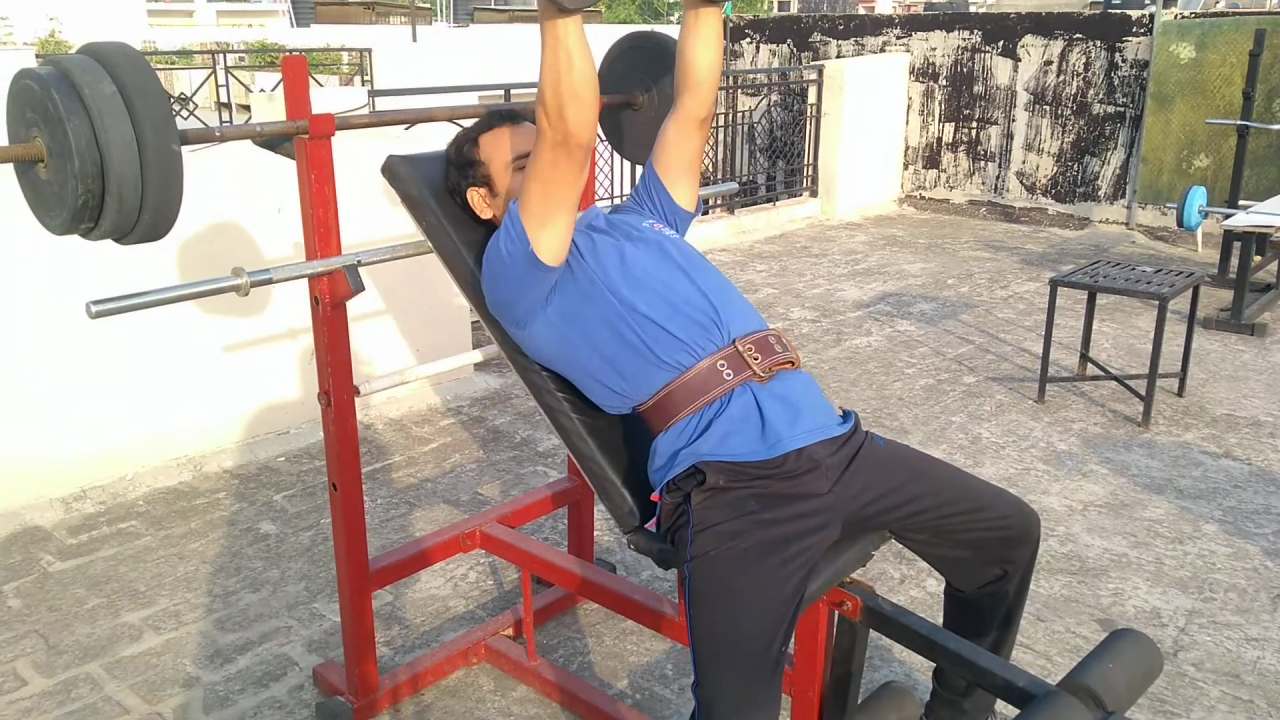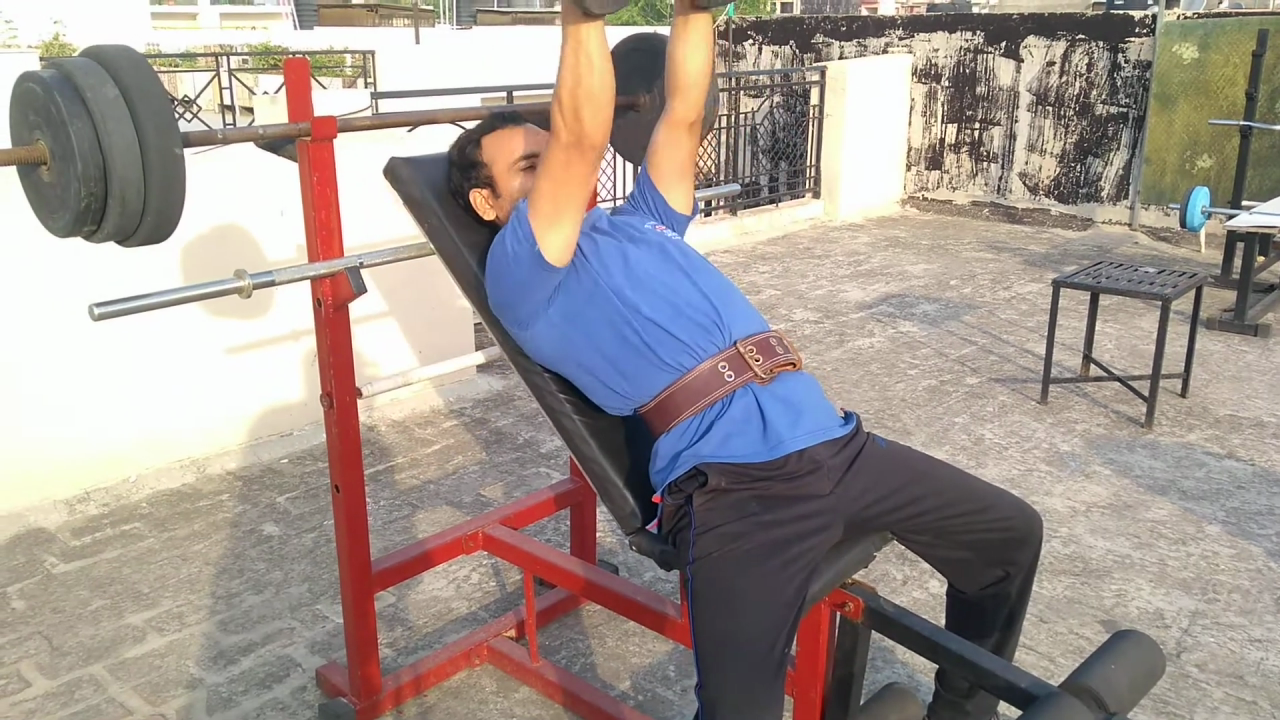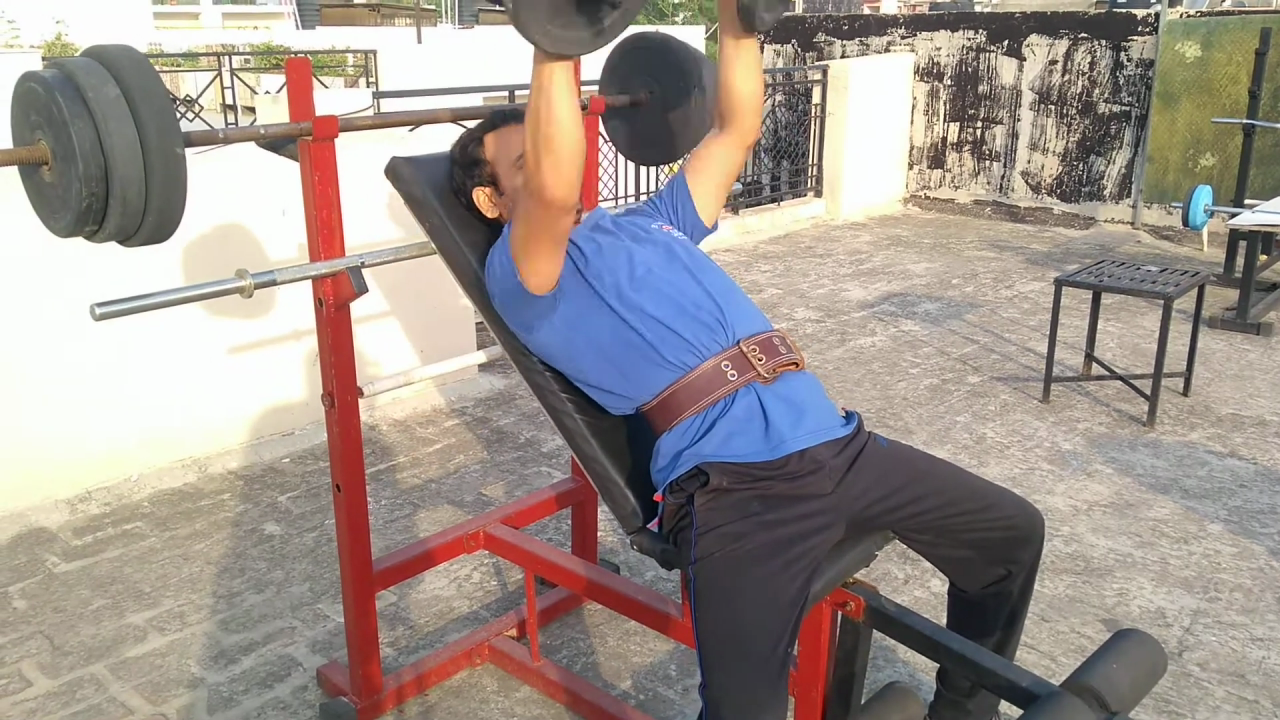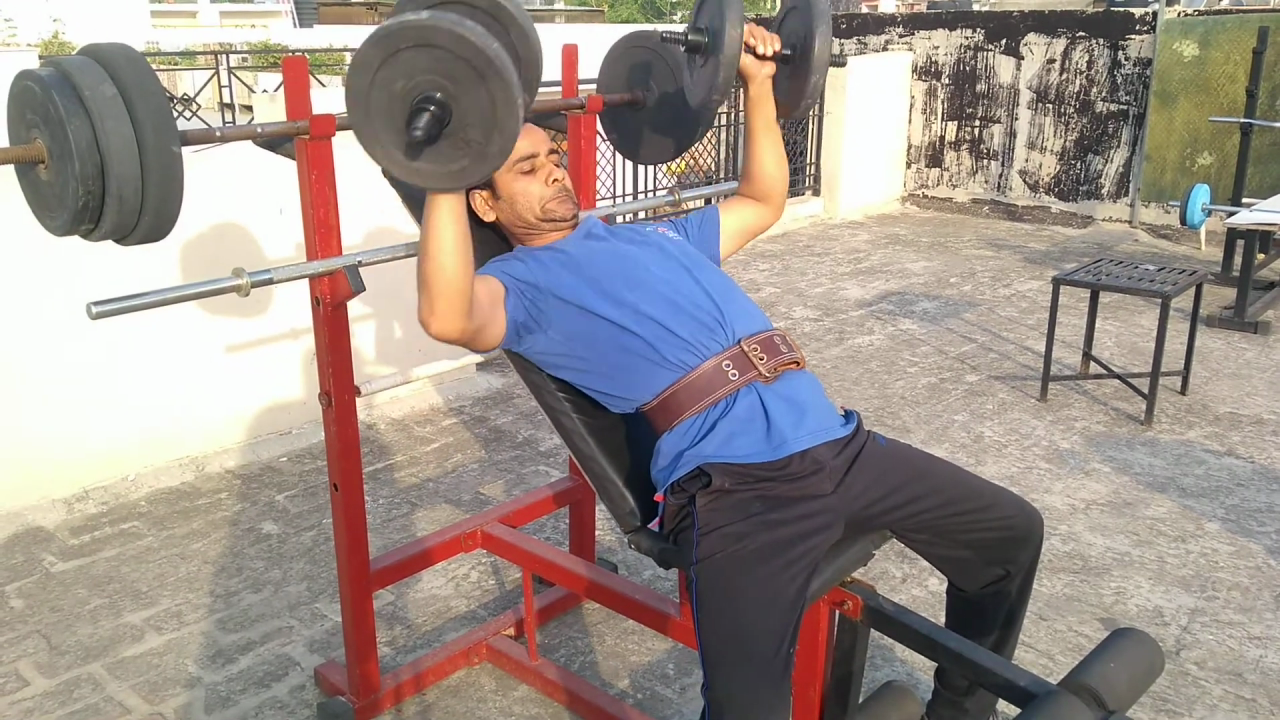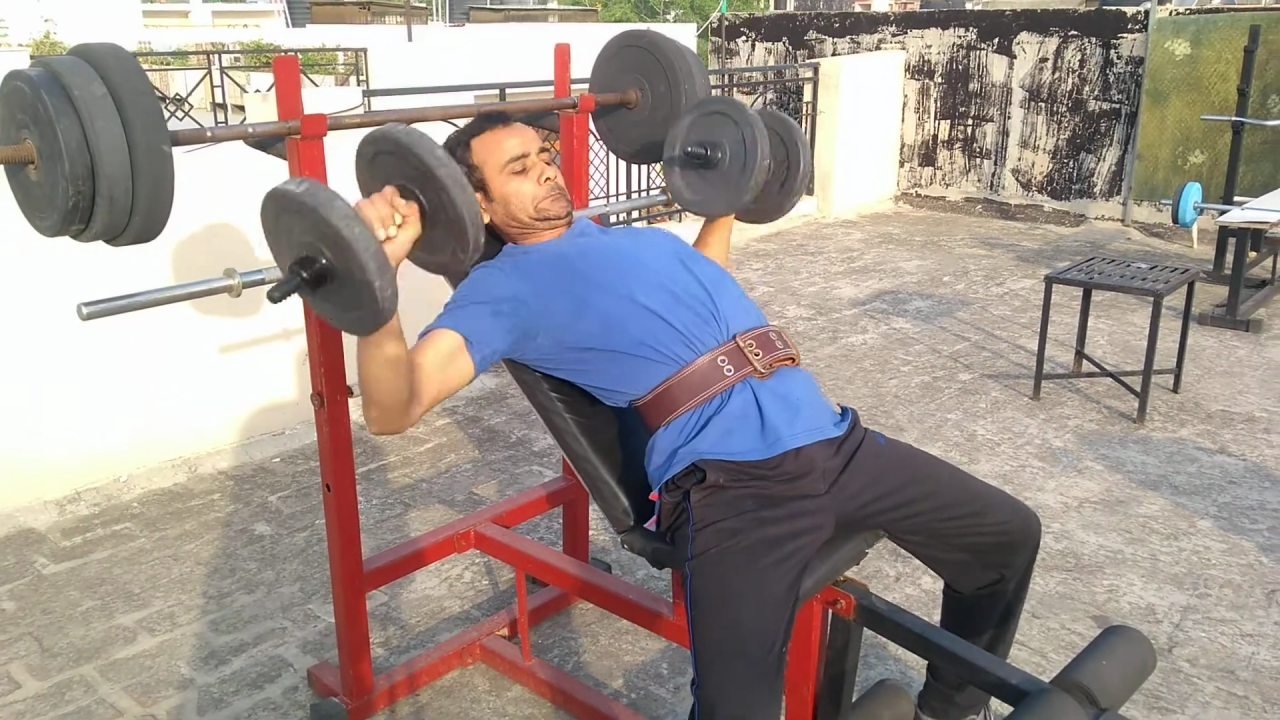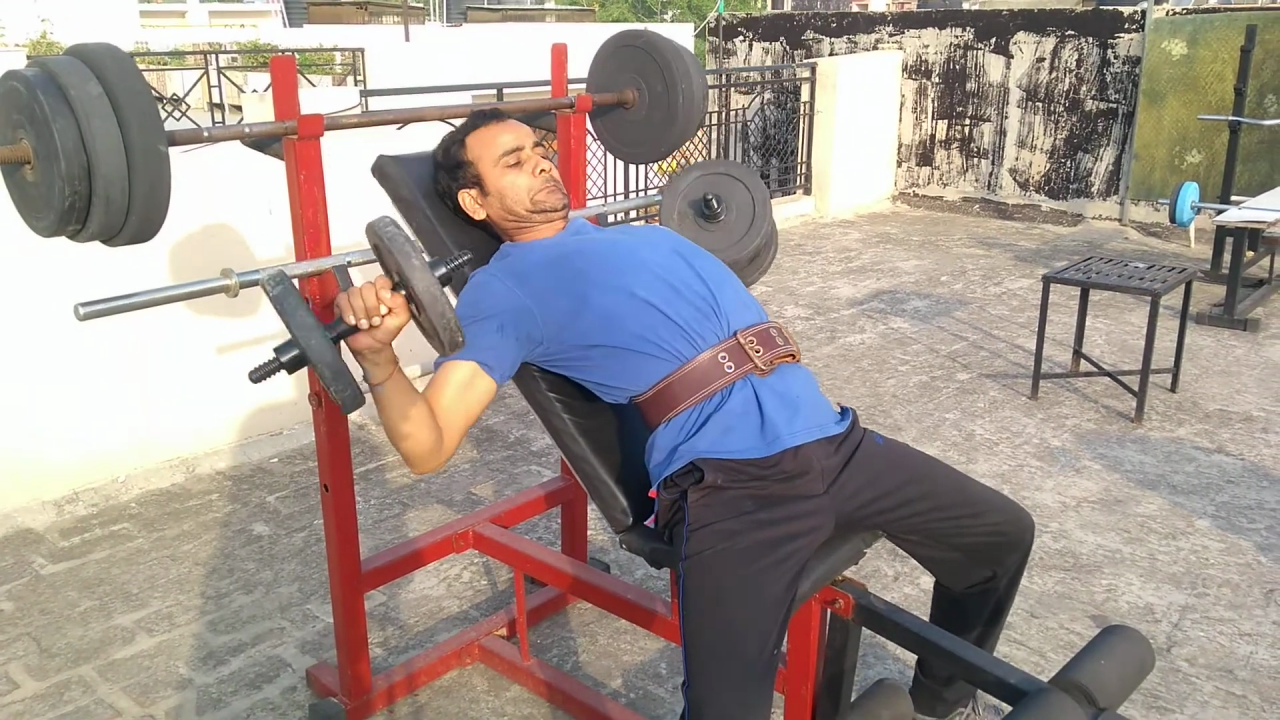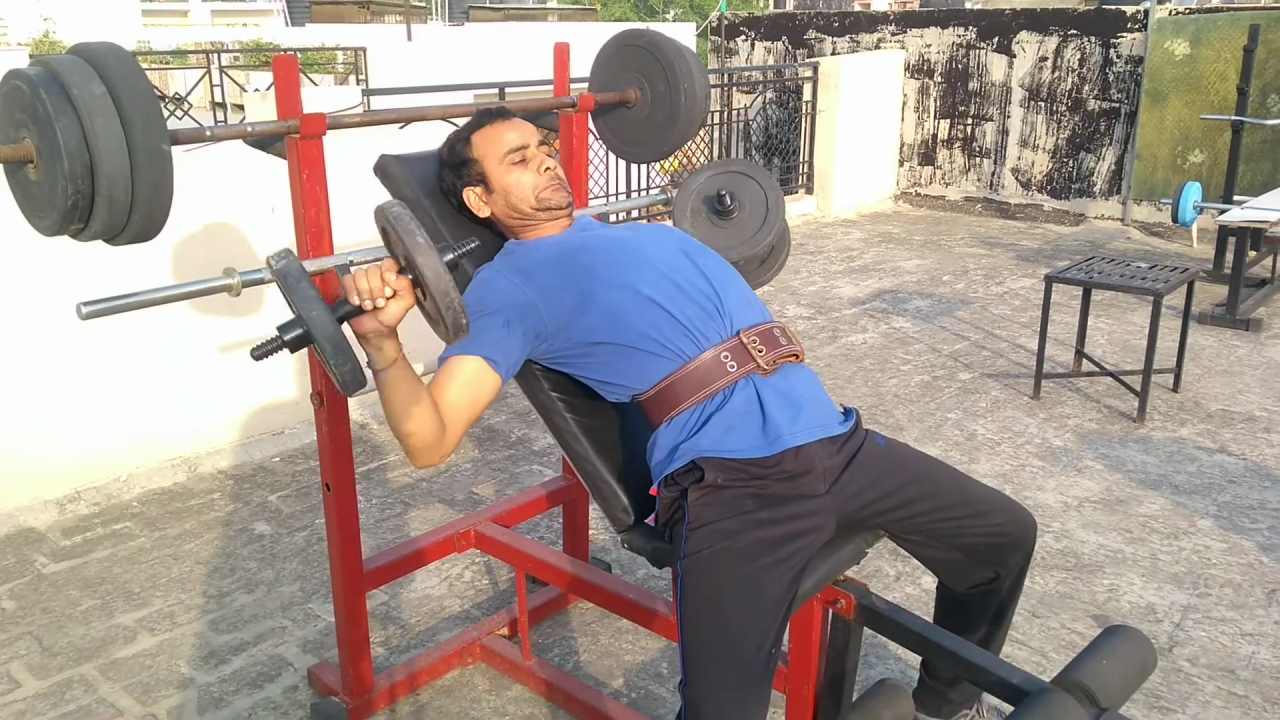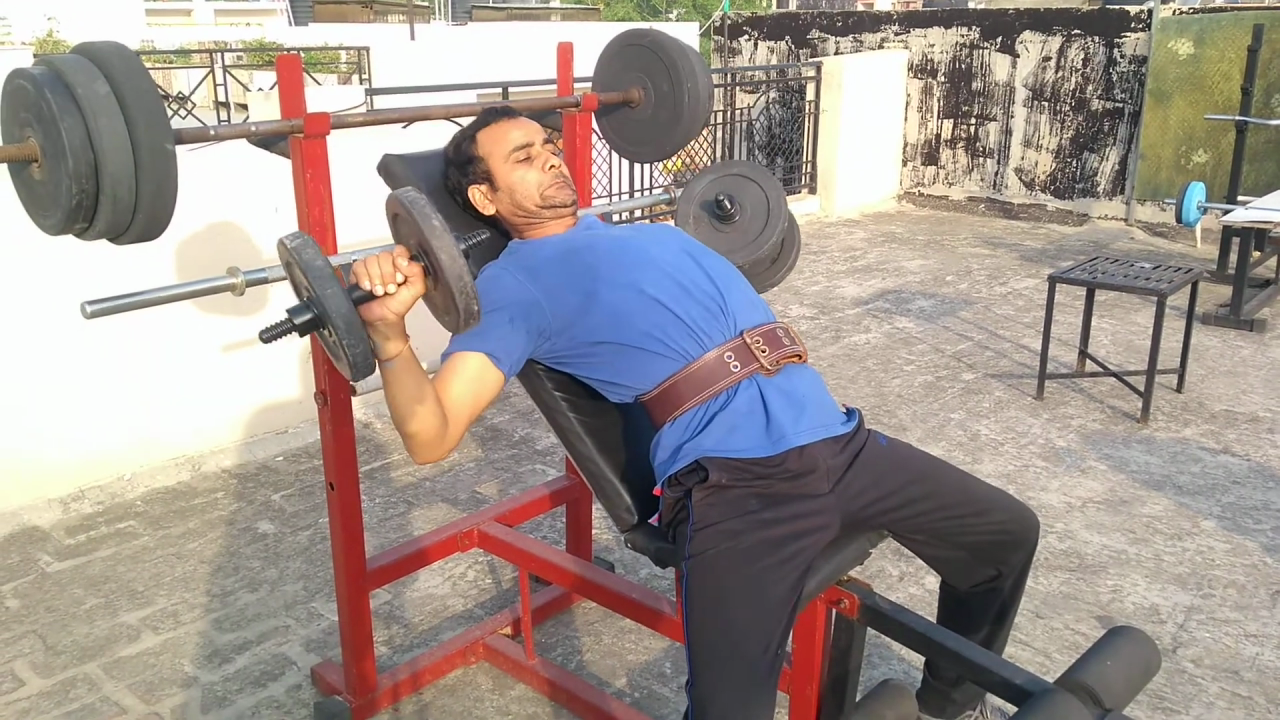
dt=0.2s
person 1, frame 1
left shoulder: (638, 223)
right shoulder: (518, 273)
left elbow: (692, 110)
right elbow: (569, 132)
left hip: (829, 438)
right hip: (732, 484)
left knee: (1009, 531)
person 1, frame 2
left shoulder: (639, 225)
right shoulder: (521, 272)
left elbow: (682, 116)
right elbow: (583, 137)
left hip: (829, 440)
right hip: (733, 485)
left knee: (1012, 532)
person 1, frame 3
left shoulder: (646, 225)
right shoulder: (522, 271)
left elbow: (736, 131)
right elbow: (557, 189)
left hip: (832, 439)
right hip: (735, 485)
left knee: (1013, 531)
person 1, frame 4
left shoulder: (646, 235)
right shoulder: (520, 278)
left elbow: (764, 199)
right elbow: (450, 318)
left wrist: (757, 85)
left hip: (833, 439)
right hip: (735, 483)
left knee: (1013, 531)
person 1, frame 5
left shoulder: (627, 234)
right shoulder: (506, 285)
right elbow: (394, 406)
left hip: (828, 438)
right hip: (727, 481)
left knee: (1009, 533)
person 1, frame 6
left shoulder: (628, 235)
right shoulder: (504, 287)
right elbow: (427, 446)
left wrist: (711, 242)
right wrist: (375, 351)
left hip: (829, 436)
right hip: (729, 477)
left knee: (1003, 535)
person 1, frame 7
left shoulder: (634, 233)
right shoulder: (508, 283)
right elbow: (430, 438)
left wrist: (723, 242)
right wrist: (381, 338)
left hip: (832, 437)
right hip: (730, 477)
left knee: (1004, 535)
person 1, frame 8
left shoulder: (640, 233)
right shoulder: (513, 282)
right elbow: (432, 435)
left wrist: (729, 245)
right wrist: (388, 326)
left hip: (834, 438)
right hip: (733, 479)
left knee: (1007, 534)
